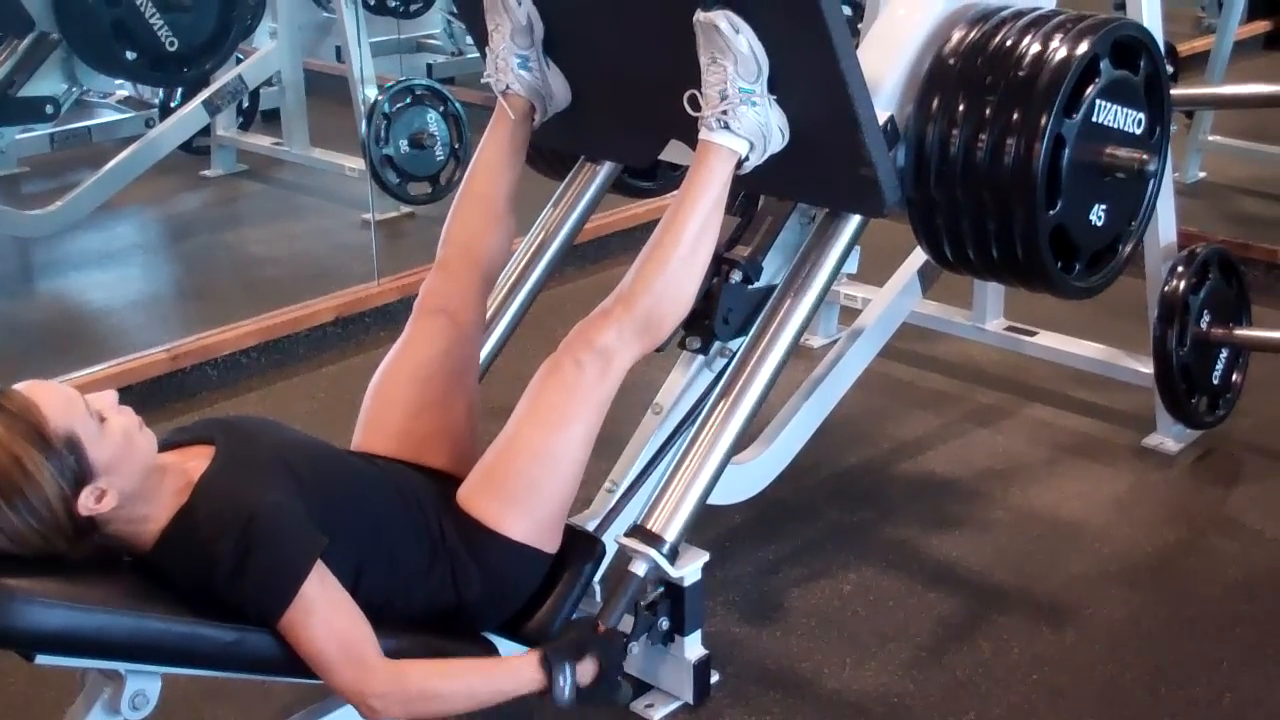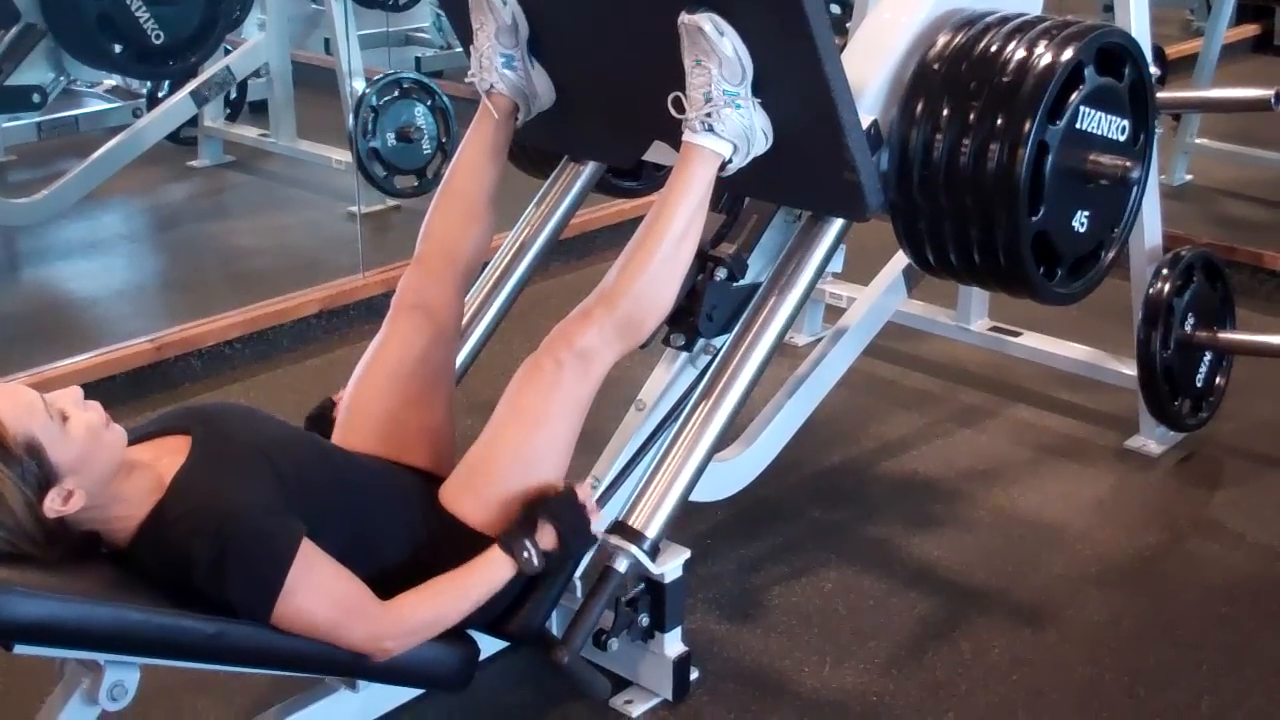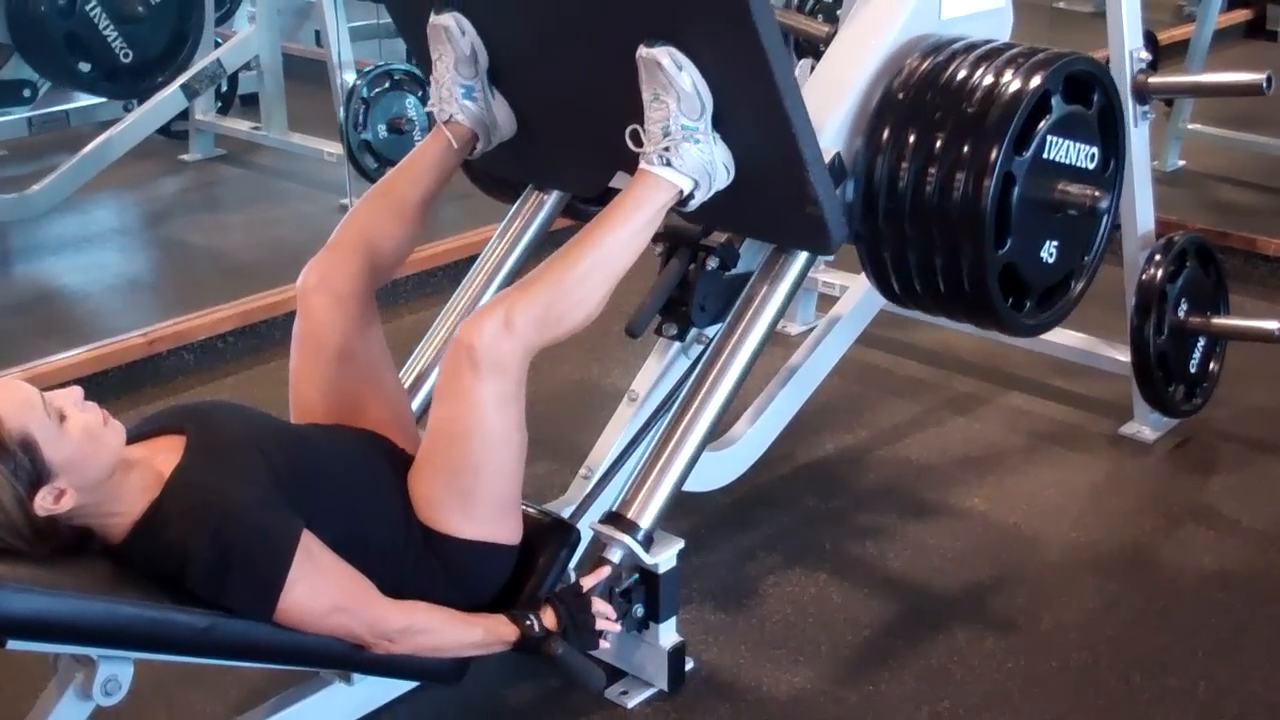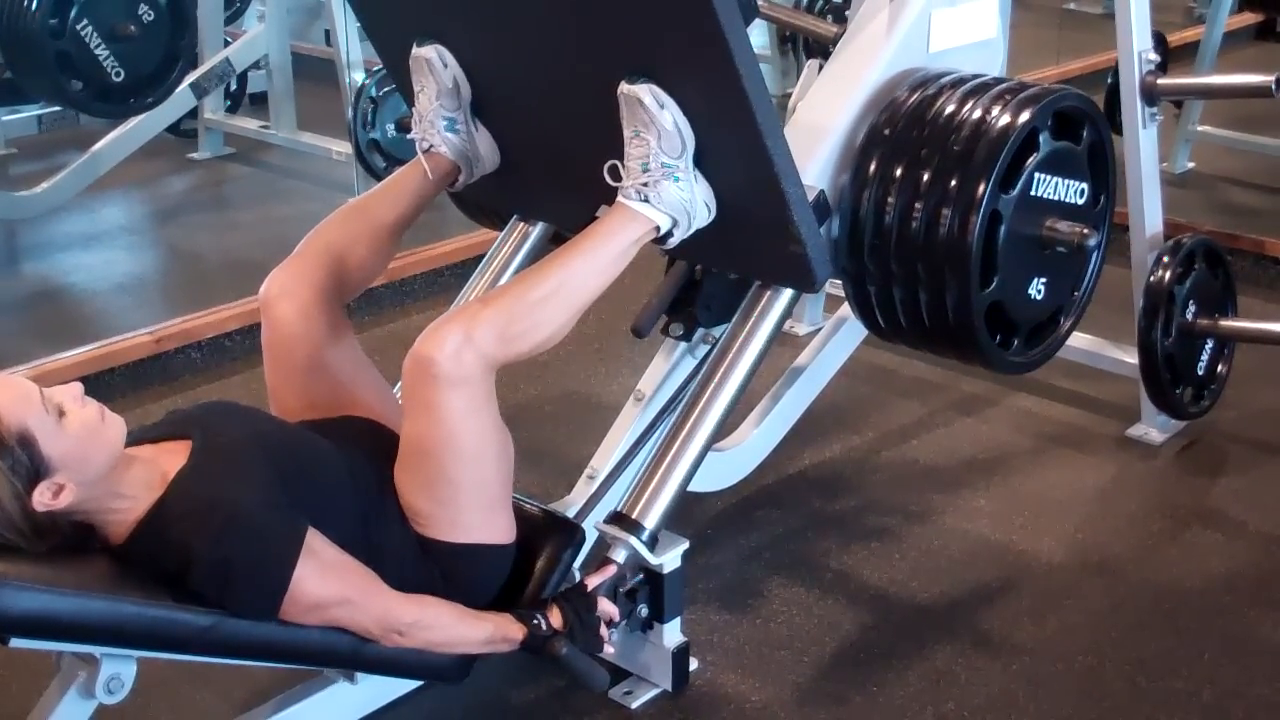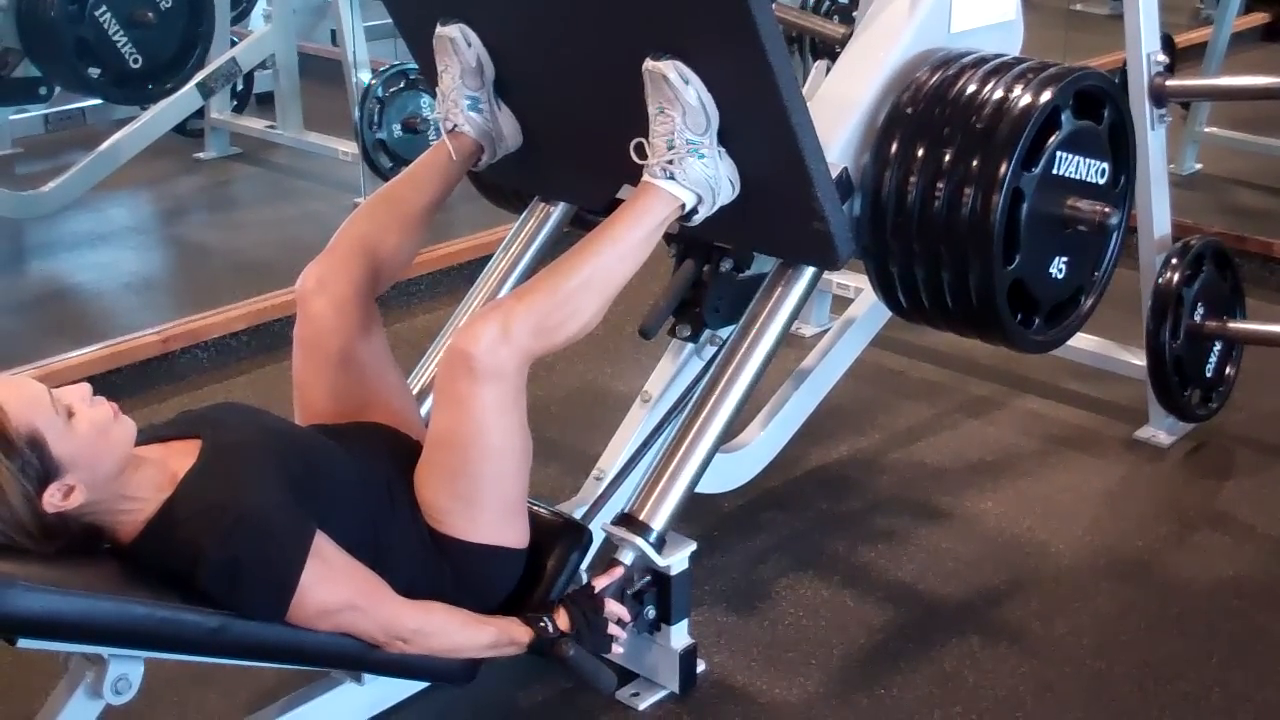
dt=1s
person 1, frame 1
left shoulder: (160, 475)
right shoulder: (243, 531)
left hip: (400, 494)
right hip: (470, 562)
left knee: (450, 298)
right knee: (600, 345)
left ankle: (519, 99)
right ankle: (726, 139)
person 1, frame 2
left shoulder: (132, 462)
right shoulder: (215, 530)
right elbow: (379, 632)
left wrist: (312, 435)
right wrist: (523, 548)
left hip: (384, 490)
right hip: (443, 554)
left knee: (428, 292)
right knee: (581, 343)
left ankle: (503, 97)
right ankle: (713, 138)
person 1, frame 3
left shoulder: (127, 465)
right shoulder: (212, 528)
right elbow: (383, 627)
right wrist: (539, 626)
left hip: (368, 476)
right hip: (437, 560)
left knee: (329, 283)
right knee: (489, 339)
left ankle: (462, 126)
right ankle: (669, 171)
person 1, frame 4
left shoulder: (128, 469)
right shoulder: (219, 528)
right elbow: (389, 619)
right wrist: (544, 627)
right hip: (442, 561)
left knee: (292, 294)
right knee: (449, 352)
left ankle: (444, 157)
right ankle: (649, 207)
person 1, frame 5
left shoulder: (135, 469)
right shoulder: (227, 532)
right elbow: (395, 627)
right wrist: (553, 630)
right hip: (449, 560)
left knee: (329, 288)
right knee: (487, 346)
left ankle: (468, 137)
right ankle: (672, 188)
